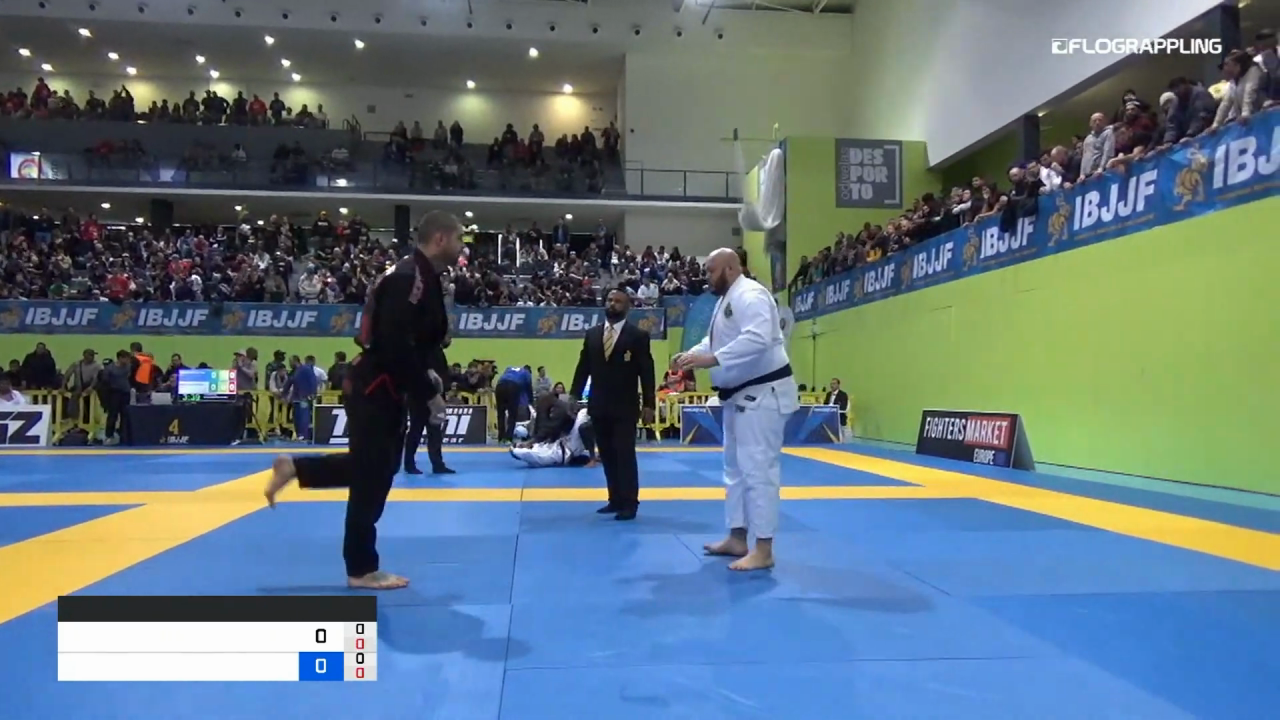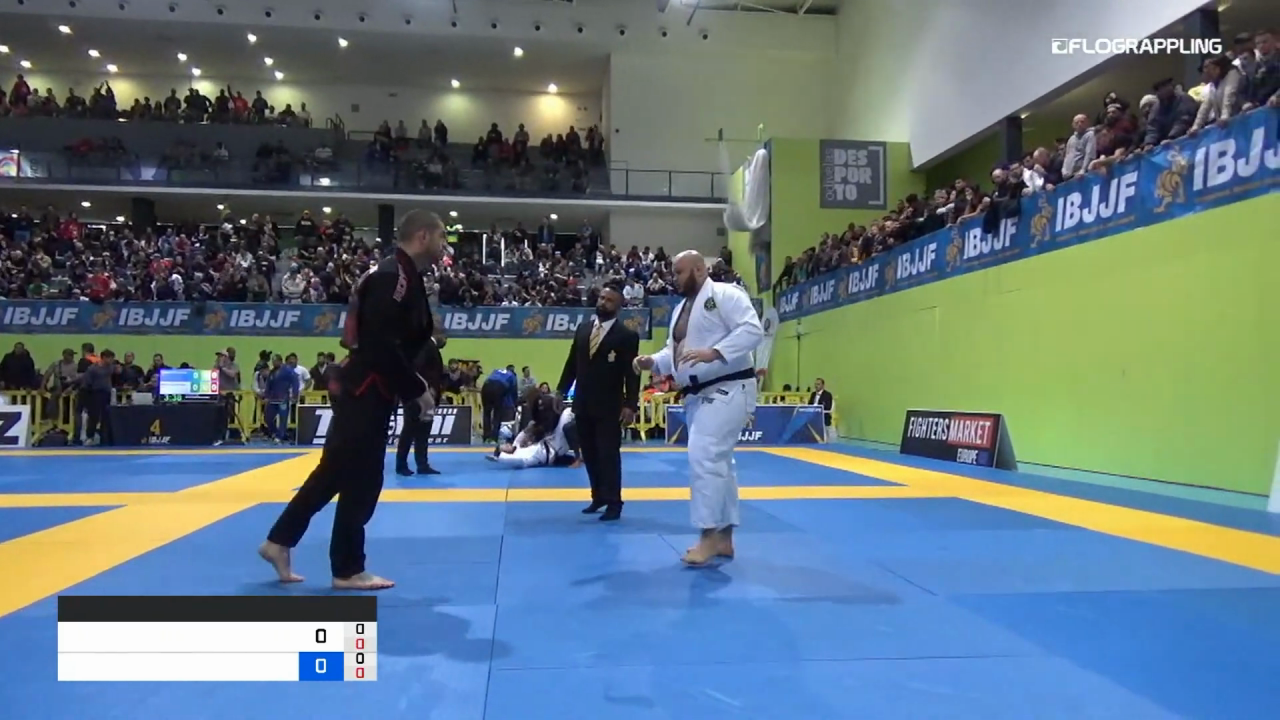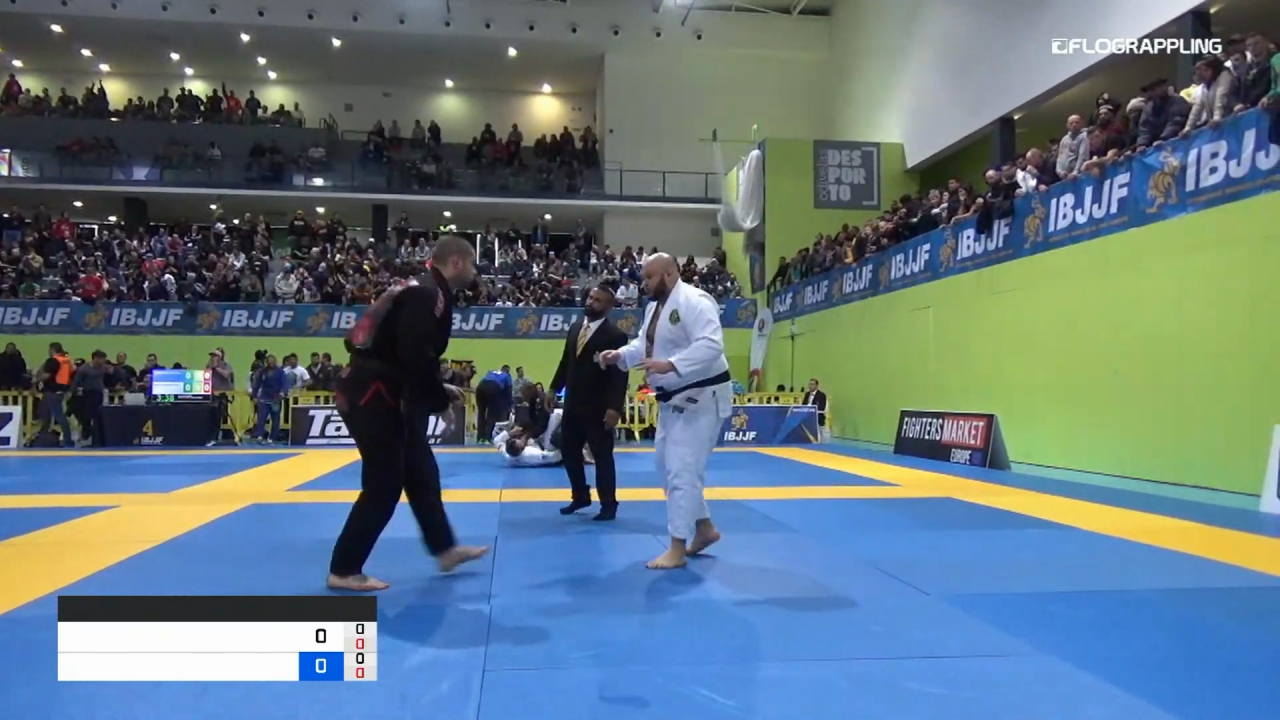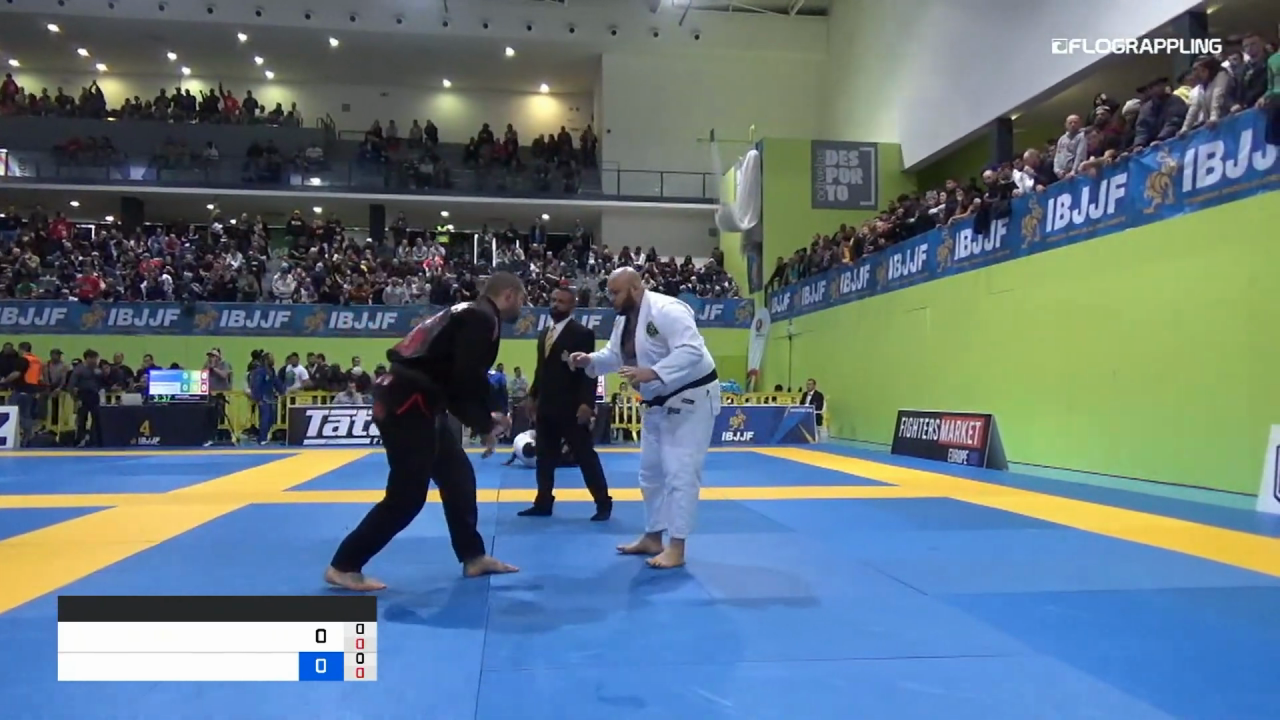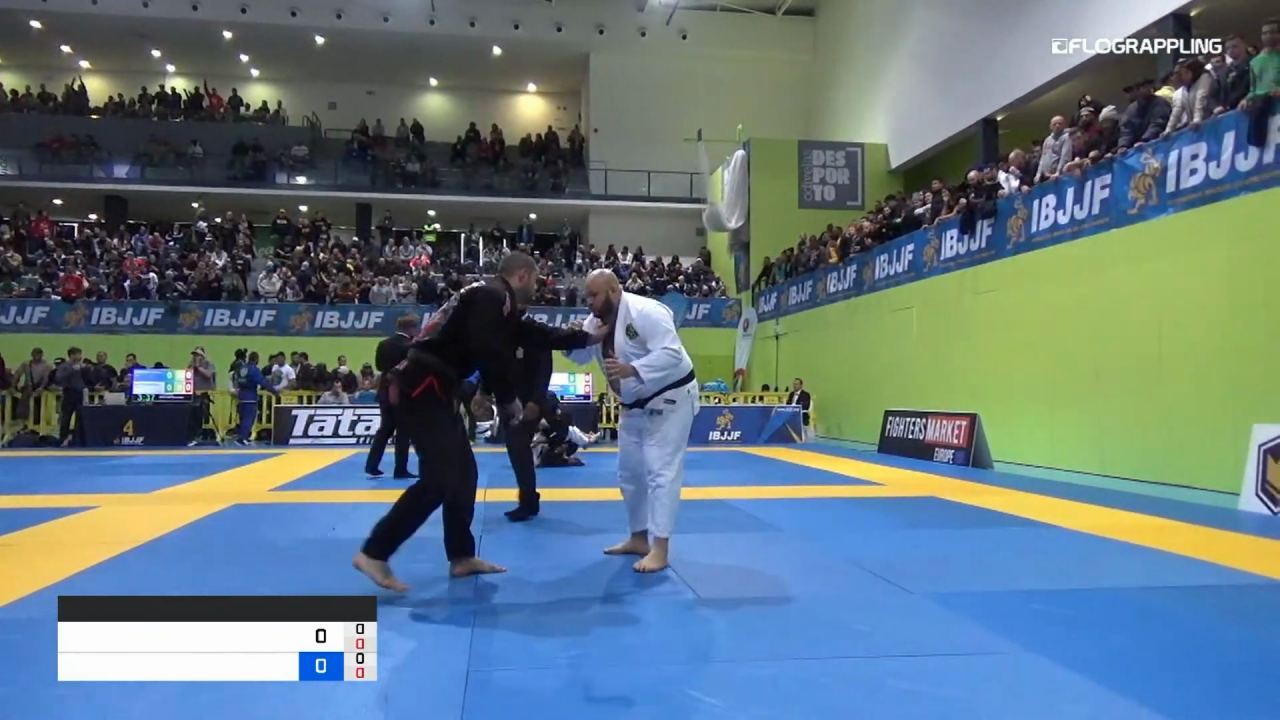
dt=0.4s
person 1, frame 1
left shoulder: (420, 276)
right shoulder: (409, 280)
right elbow: (397, 347)
left wrist: (425, 372)
right wrist: (429, 394)
left hip: (383, 387)
right hip: (378, 388)
left knee: (374, 468)
right knee: (372, 476)
left ankle: (293, 467)
right ankle: (363, 569)
person 1, frame 2
left shoulder: (400, 275)
right shoulder: (391, 278)
right elbow: (381, 346)
left wrist: (411, 382)
right wrist: (415, 391)
left hip: (363, 385)
right hip: (366, 388)
left knee: (337, 471)
right knee: (362, 480)
left ankle: (280, 541)
right ankle: (348, 571)
person 1, frame 3
left shoulder: (422, 293)
right shoulder: (427, 296)
right elbow: (416, 359)
left wrist: (440, 391)
right wrist: (441, 403)
left hip: (378, 393)
right hip: (372, 396)
left knee: (421, 472)
right knee: (384, 484)
left ankle: (445, 549)
right ankle: (344, 571)
person 1, frame 4
left shoulder: (469, 315)
right shoulder: (483, 320)
right elbow: (470, 378)
left wrist: (485, 415)
right wrist: (486, 425)
left hip: (414, 401)
right hip: (408, 403)
left knee: (459, 478)
right knee: (406, 495)
left ankle: (474, 557)
right ankle: (344, 566)
person 1, frame 5
left shoulder: (493, 299)
right shoulder: (495, 297)
right elbow: (487, 351)
left wrist: (586, 337)
right wrist: (509, 398)
left hip: (432, 387)
right hip: (422, 388)
left knee: (463, 473)
right knee: (441, 477)
left ankle: (462, 556)
right ankle: (374, 553)
person 2, frame 1
left shoulder: (749, 295)
right shoulder: (728, 300)
left elbow: (758, 339)
right elbow: (715, 340)
left wrist: (712, 359)
right wrist: (691, 355)
left hip: (763, 394)
right hip: (741, 395)
left knee: (757, 469)
right knee: (735, 466)
left ankle: (763, 550)
right ankle: (737, 538)
person 2, frame 2
left shoulder: (726, 294)
right shoulder: (682, 308)
left elbow: (751, 330)
right elbow: (674, 350)
left wrist: (714, 352)
right wrist: (652, 361)
left hip: (726, 391)
right hip: (698, 394)
left knee: (704, 460)
right knee: (716, 464)
left ankle: (708, 538)
right ankle: (723, 538)
person 2, frame 3
left shoulder: (694, 302)
right shoulder: (656, 306)
left elbow: (710, 347)
right elbow: (644, 343)
left wrist: (668, 365)
right wrist: (620, 355)
left hip: (701, 397)
right hip: (676, 398)
left knee: (683, 470)
right knee: (668, 465)
left ankle: (678, 548)
right ankle: (704, 527)
person 2, frame 4
left shoulder: (666, 310)
right shoulder: (624, 320)
left elbow: (692, 351)
right elbow: (613, 356)
left wrist: (654, 372)
right wrist: (589, 361)
left hip: (690, 397)
right hip: (658, 404)
left knee: (680, 472)
right knee: (651, 471)
left ankle: (676, 547)
right ankle: (653, 537)
person 2, frame 5
left shoulder: (647, 312)
right shoulder: (598, 318)
left elbow: (669, 354)
right elbow: (579, 357)
left wrist: (630, 369)
left hip: (670, 398)
right hip: (637, 404)
left knee: (660, 470)
right knee: (630, 472)
left ankle: (659, 548)
right ankle: (639, 537)
person 3, frame 1
left shoulder: (638, 336)
right shoulder: (592, 334)
left elbow: (647, 372)
right elbow: (583, 367)
left wrist: (649, 403)
right wrist: (574, 395)
left hip: (625, 406)
right hip: (599, 405)
left knee: (625, 453)
right knee: (607, 455)
left ankle: (629, 503)
right ankle: (615, 499)
person 3, frame 2
left shoulder: (626, 336)
right shoulder: (582, 329)
left elbow: (632, 374)
right elbow: (572, 362)
left wrist: (630, 405)
right wrist: (561, 390)
left hip: (609, 406)
right hip: (583, 404)
left knee: (609, 454)
right knee: (588, 453)
left ankle: (613, 504)
right ankle: (598, 496)
person 3, frame 3
left shoulder: (615, 335)
right shoulder: (575, 329)
left elbow: (619, 375)
right elbow: (565, 362)
left wrist: (614, 407)
right wrist: (554, 389)
left hip: (598, 408)
right hip: (573, 405)
left knee: (602, 456)
right knee: (569, 452)
left ankle: (608, 505)
right ankle: (580, 496)
person 3, frame 4
left shoulder: (582, 334)
right shoulder: (545, 333)
left wrist: (587, 404)
right wrist: (533, 397)
left hip: (571, 408)
right hip: (547, 407)
left knee: (585, 455)
right knee: (544, 456)
left ankle: (603, 503)
right ankle: (543, 502)
person 3, frame 5
left shoulder: (538, 332)
left elbow: (544, 370)
left wrist: (536, 401)
left hip: (528, 403)
left knee: (520, 450)
right knee: (517, 451)
left ankle: (527, 503)
right ankle: (530, 502)
